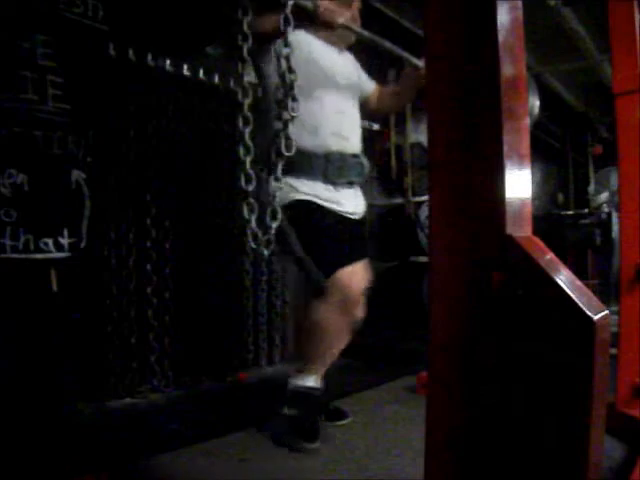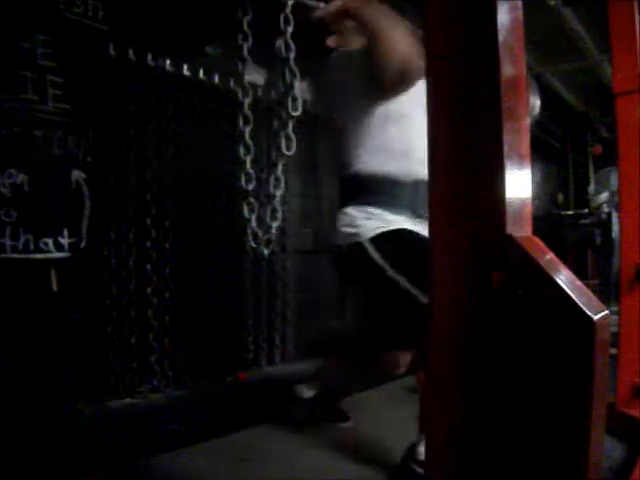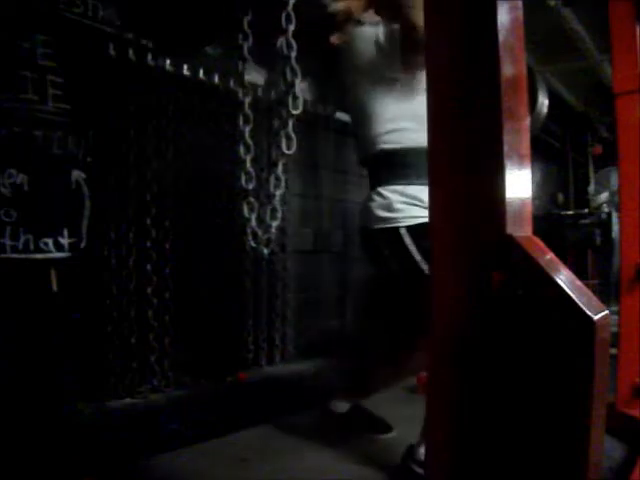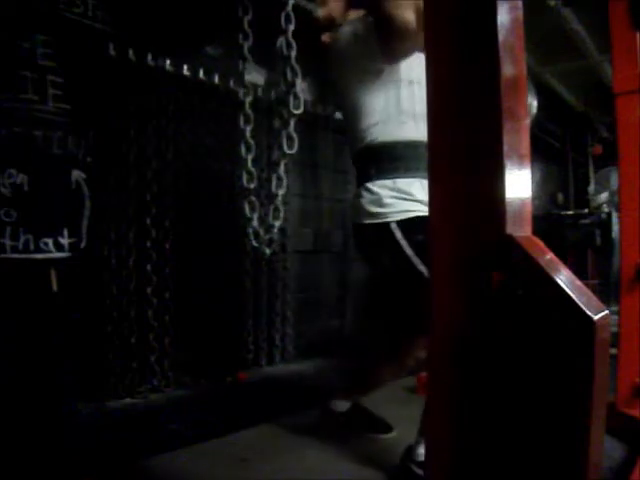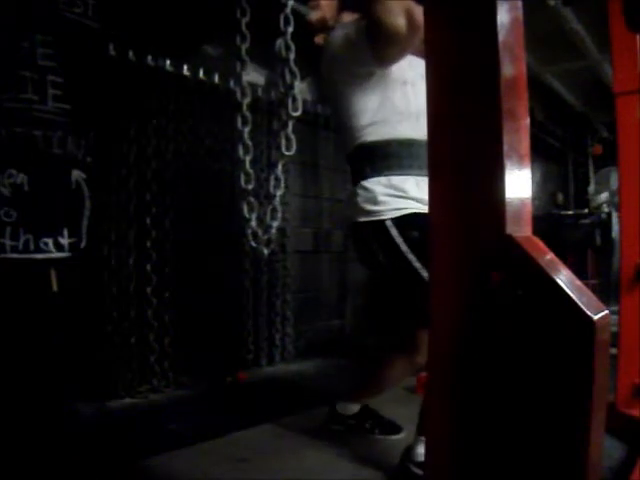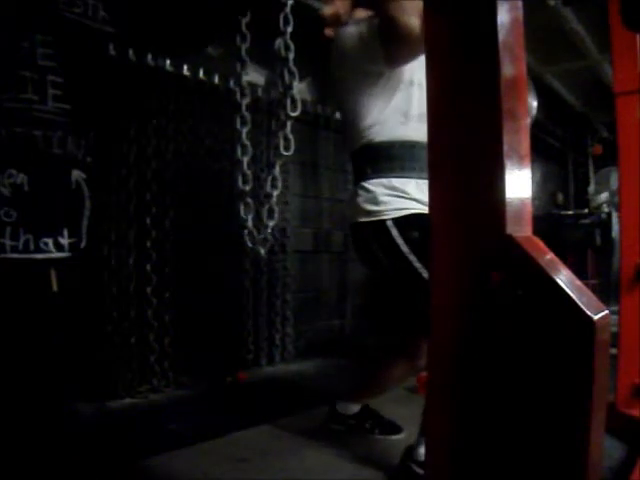
dt=0.4s
person 1, frame 1
left shoulder: (346, 62)
right shoulder: (290, 42)
left elbow: (383, 99)
left wrist: (424, 73)
left hip: (346, 198)
right hip: (302, 192)
left knee: (353, 309)
right knee: (346, 288)
left ankle: (305, 391)
right ankle: (305, 388)
person 1, frame 2
left shoulder: (415, 85)
right shoulder: (352, 65)
right elbow: (407, 59)
left hip: (415, 229)
right hip: (376, 227)
left knee: (393, 357)
left ankle: (314, 389)
person 1, frame 3
left shoulder: (398, 51)
right shoulder: (369, 41)
left hip: (422, 217)
right hip: (408, 216)
left knee: (405, 341)
left ankle: (347, 403)
person 1, frame 4
left shoulder: (409, 57)
right shoulder: (357, 40)
left hip: (420, 213)
right hip: (399, 213)
left knee: (408, 339)
left ankle: (345, 403)
person 1, frame 5
left shoulder: (413, 60)
right shoulder: (350, 41)
left hip: (419, 212)
right hip: (396, 212)
left knee: (417, 342)
left ankle: (350, 408)
person 1, frame 6
left shoulder: (414, 58)
right shoulder: (360, 40)
left hip: (421, 215)
right hip: (396, 214)
left knee: (416, 344)
left ankle: (350, 408)
